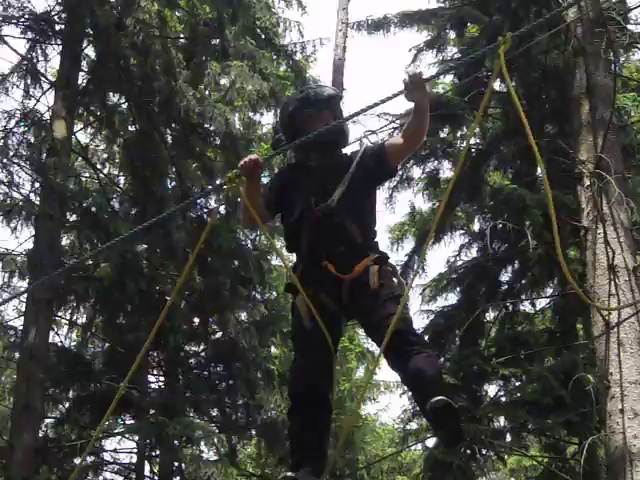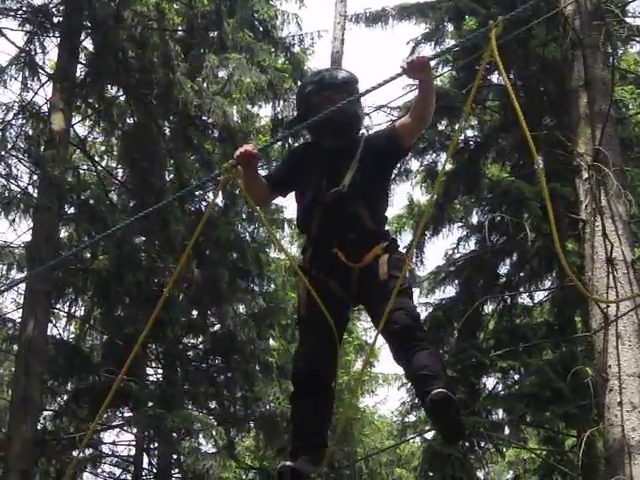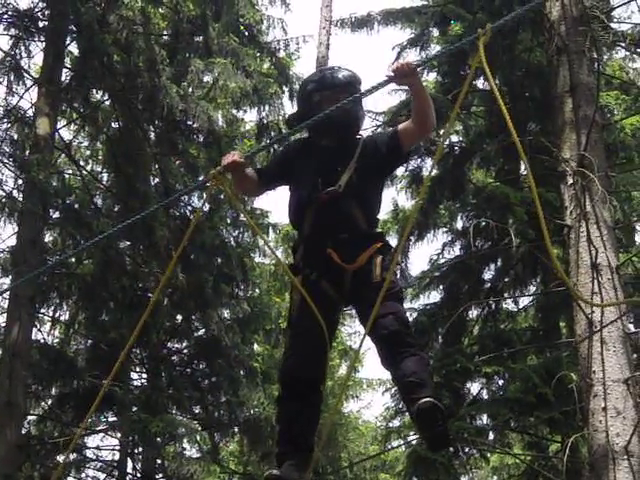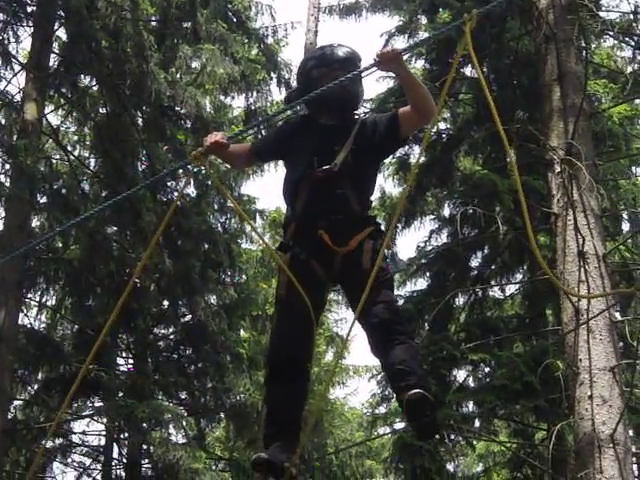
dt=1s
person 1, frame 1
left shoulder: (361, 163)
right shoulder: (291, 177)
left elbow: (408, 142)
right elbow: (255, 218)
left wrist: (421, 102)
right wrist: (252, 181)
left hip: (367, 274)
right hip: (314, 284)
left knee: (401, 336)
right knee: (309, 375)
person 1, frame 2
left shoulder: (374, 147)
right shoulder: (303, 157)
left elbow: (419, 120)
right elbow: (261, 197)
left wrist: (424, 81)
right wrist: (249, 169)
left hip: (376, 261)
right hip: (323, 269)
left knee: (404, 327)
right knee: (312, 361)
person 1, frame 3
left shoulder: (372, 147)
right shoulder: (299, 153)
left elbow: (423, 125)
right elbow: (254, 186)
left wrist: (414, 84)
right wrist: (237, 170)
left hip: (367, 262)
right hip: (315, 268)
left knee: (393, 331)
right knee: (302, 363)
person 1, frame 4
left shoulder: (370, 129)
right shoulder: (296, 131)
left elbow: (424, 112)
right elbow: (246, 155)
left wrist: (400, 70)
right wrist: (221, 148)
left hip: (358, 244)
right hip: (304, 248)
left knee: (384, 319)
right knee: (288, 345)
right ankle: (279, 443)
